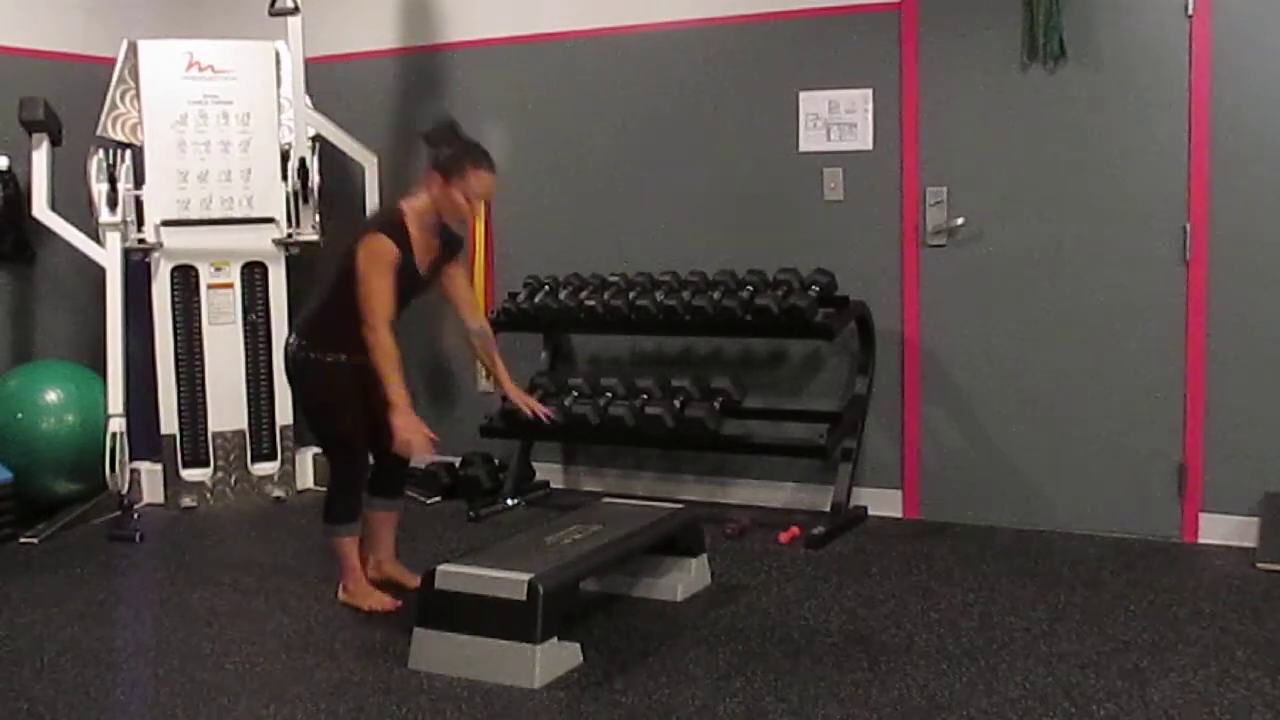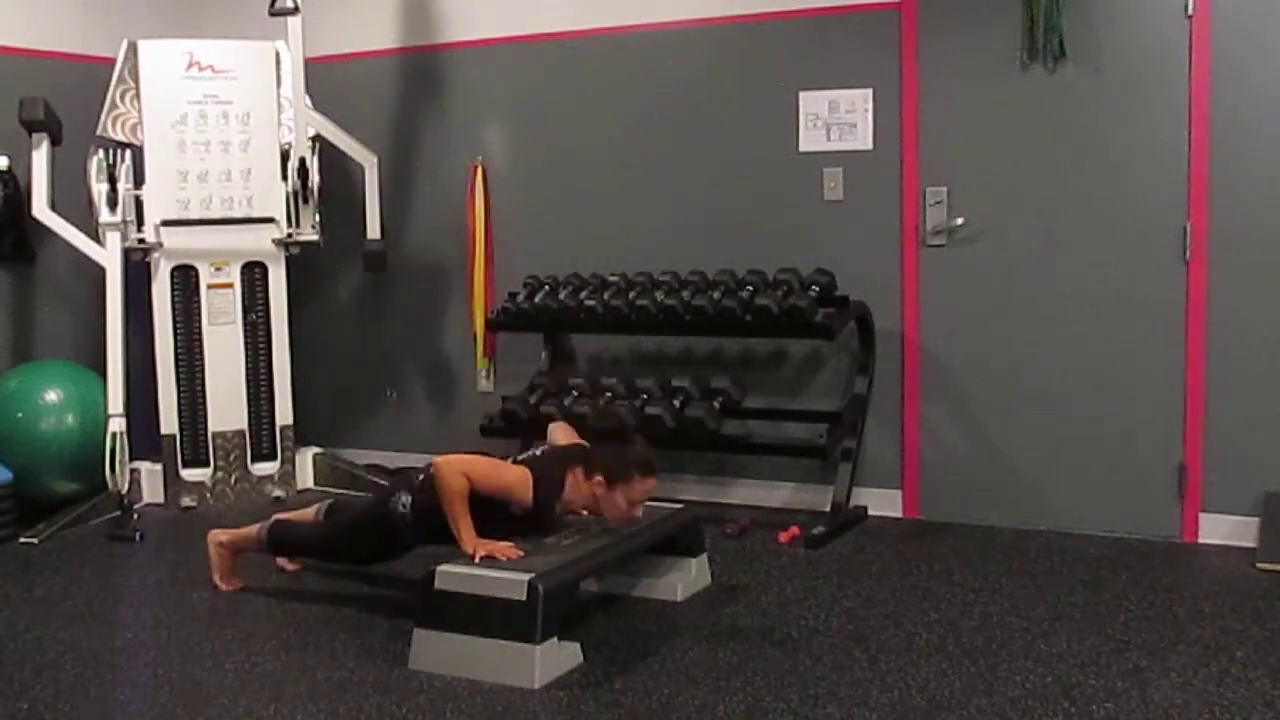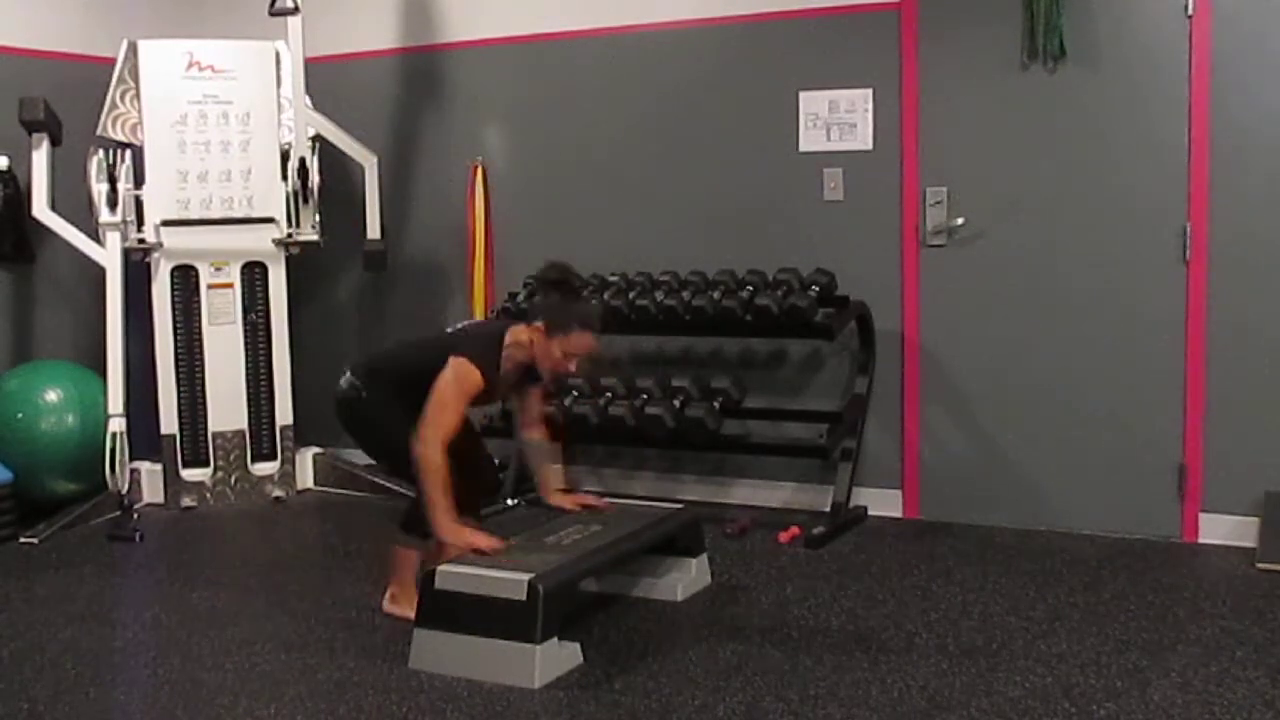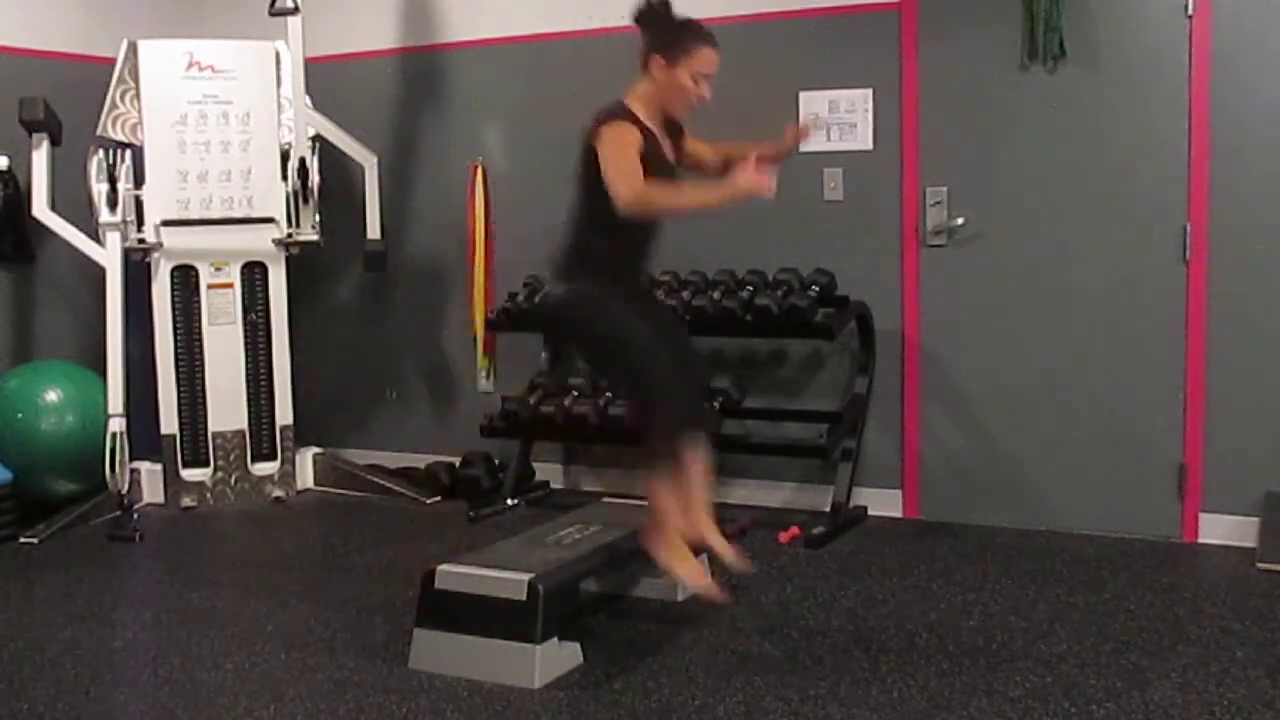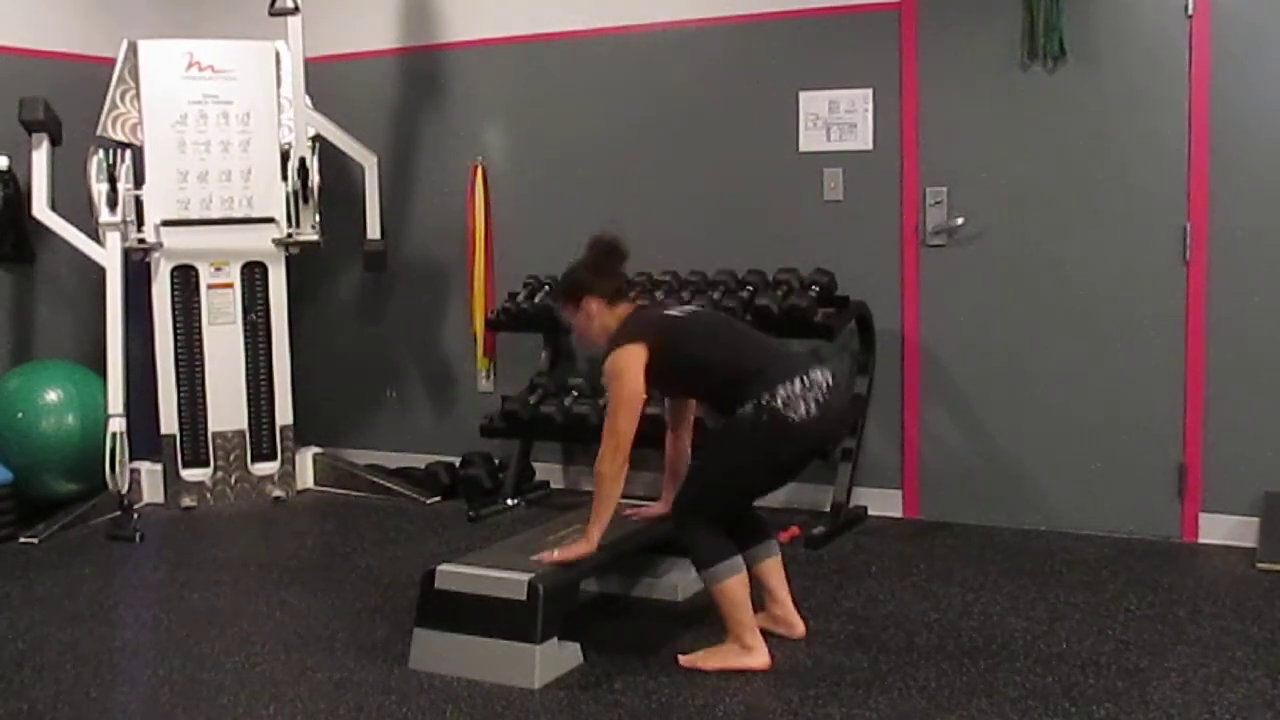
dt=1s
person 1, frame 1
left shoulder: (447, 242)
right shoulder: (384, 236)
left elbow: (471, 316)
right elbow: (376, 327)
left wrist: (507, 385)
right wrist: (401, 411)
left hip: (365, 357)
right hip: (319, 357)
left knee: (396, 455)
right knee: (350, 465)
left ankle: (382, 560)
right ankle: (352, 581)
person 1, frame 2
left shoulder: (580, 460)
right shoulder: (532, 488)
left elbow: (557, 425)
right elbow: (446, 467)
left wrist: (570, 508)
right wrist: (472, 542)
left hip: (428, 497)
right hip: (416, 509)
left knee: (348, 522)
right knee: (332, 543)
left ankle: (293, 521)
right ankle: (227, 542)
person 1, frame 3
left shoulder: (531, 356)
right shoulder: (475, 359)
left elbow: (532, 428)
right elbow: (427, 443)
left wrist: (551, 492)
right wrist: (448, 525)
left hip: (414, 397)
right hip: (366, 395)
left knee: (482, 479)
right knee: (443, 476)
right ankle: (399, 594)
person 1, frame 4
left shoulder: (668, 130)
right shoulder: (618, 127)
left elbow: (716, 162)
right elbow: (631, 199)
left wrist: (775, 150)
right wrist: (731, 188)
left hip: (625, 290)
right hip: (587, 293)
left knee: (688, 387)
right knee: (669, 395)
left ankle: (696, 522)
right ankle: (670, 534)
person 1, frame 5
left shoulder: (627, 346)
right shoulder: (668, 322)
left elbow: (615, 451)
right elbow: (680, 424)
left wrist: (590, 537)
right wrist: (669, 497)
left hip: (786, 410)
right hip: (822, 394)
left knee: (696, 518)
right knee: (721, 503)
left ankle: (745, 645)
right ankle: (782, 612)
